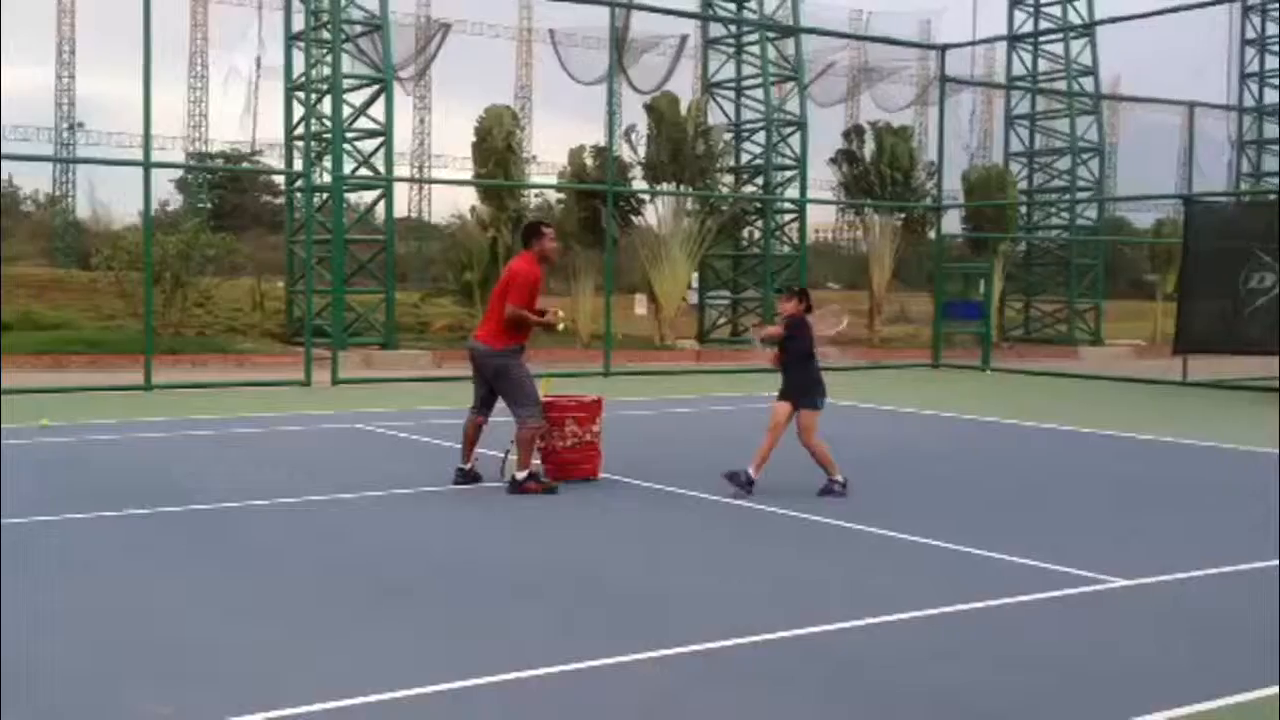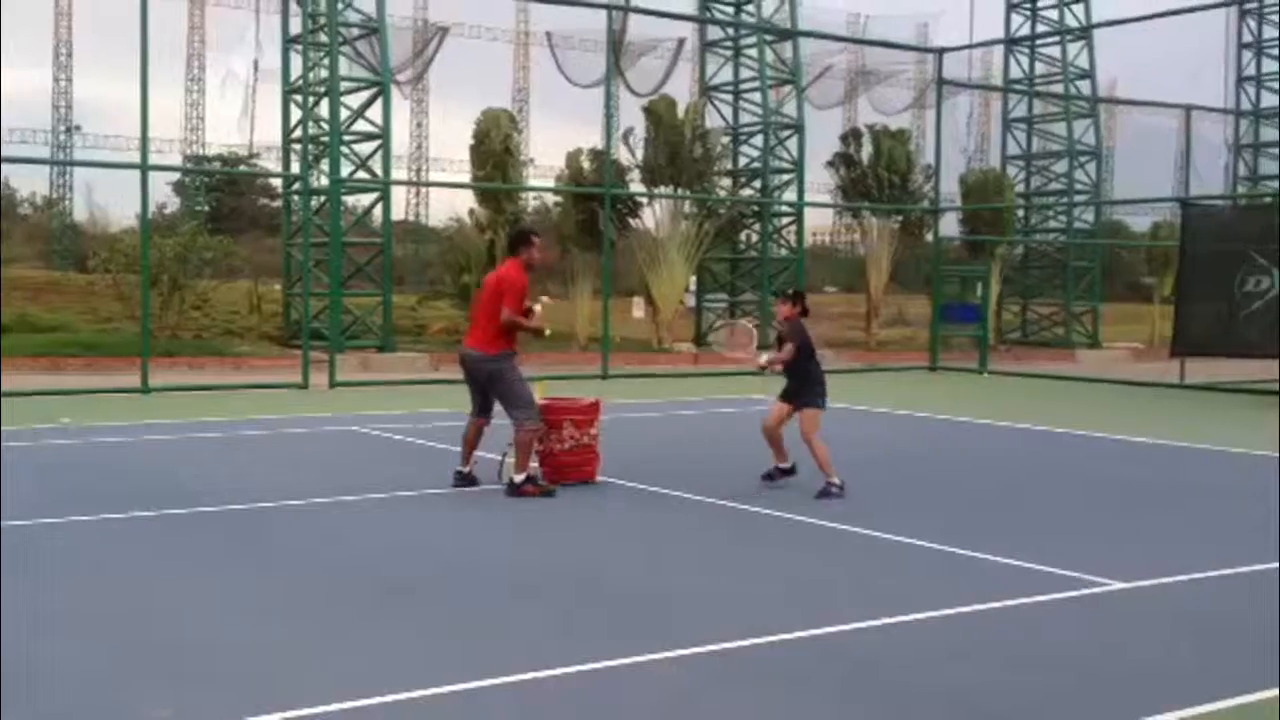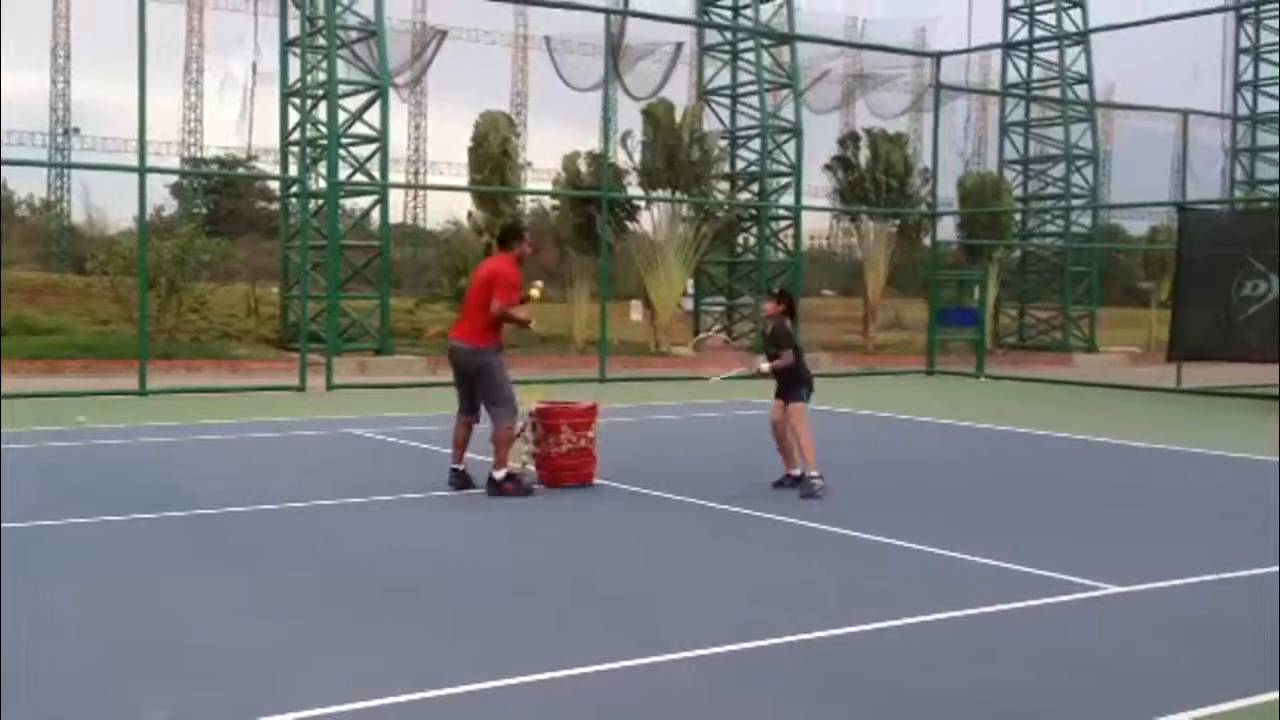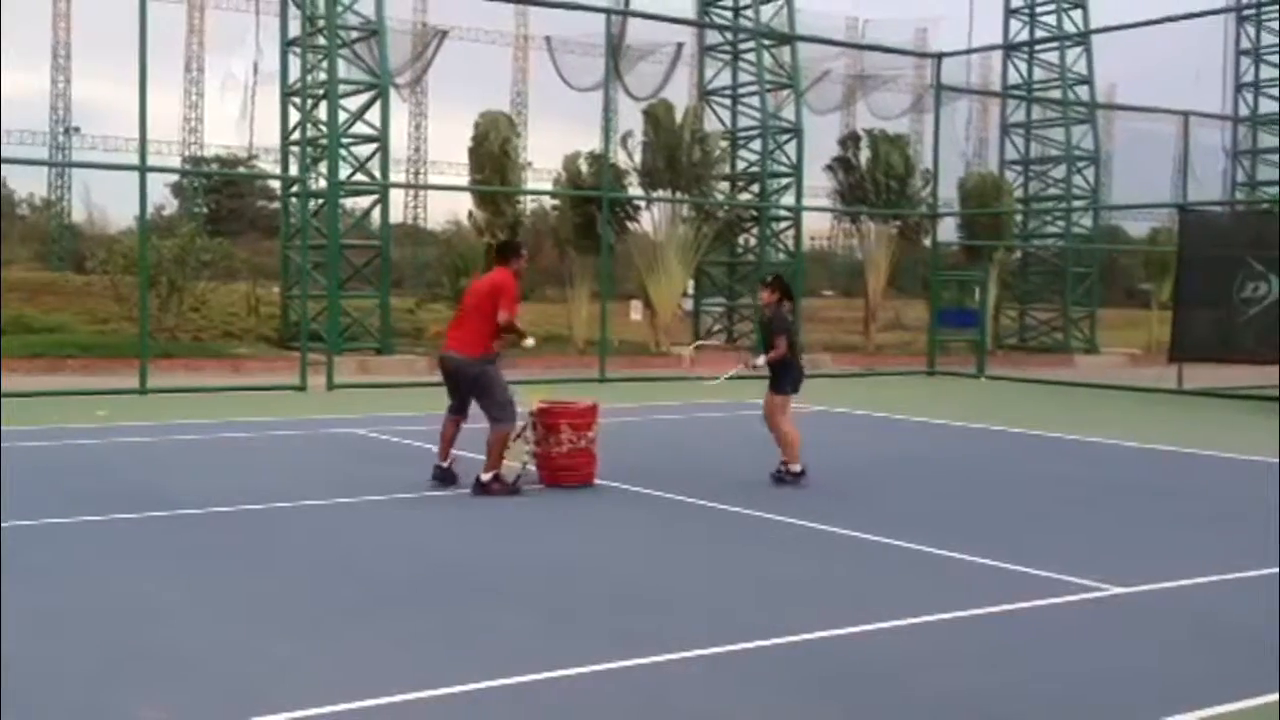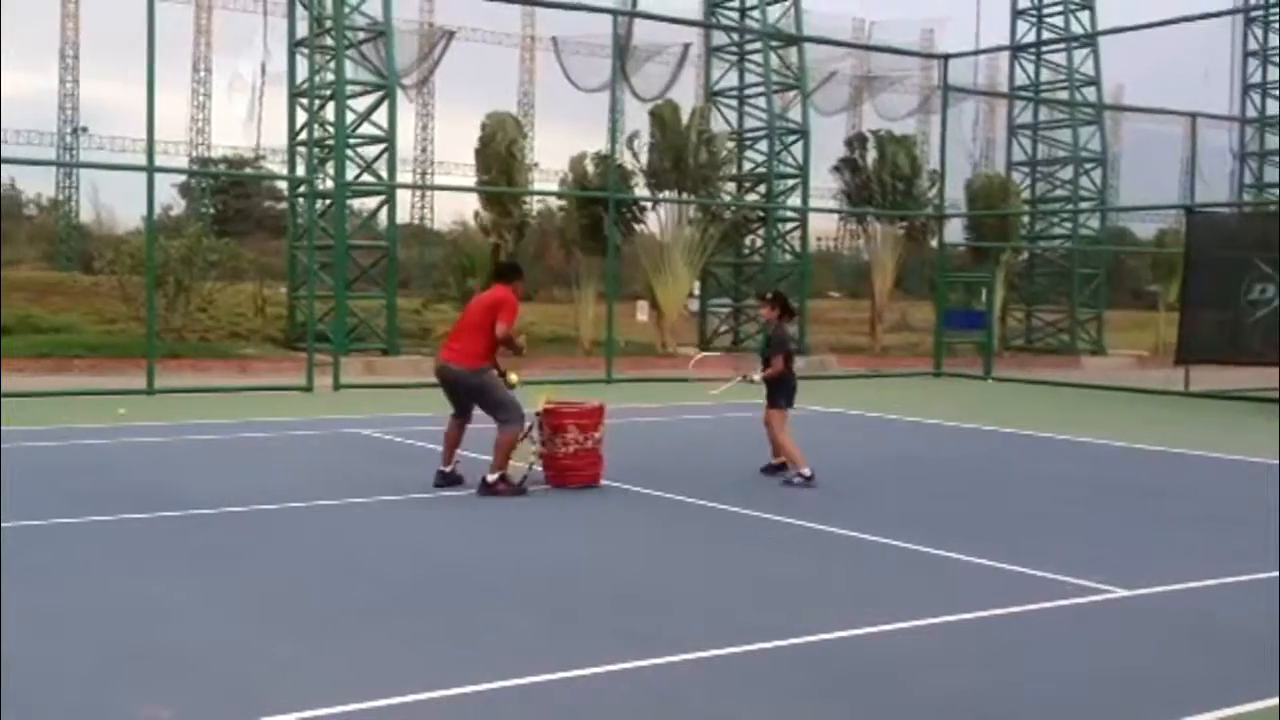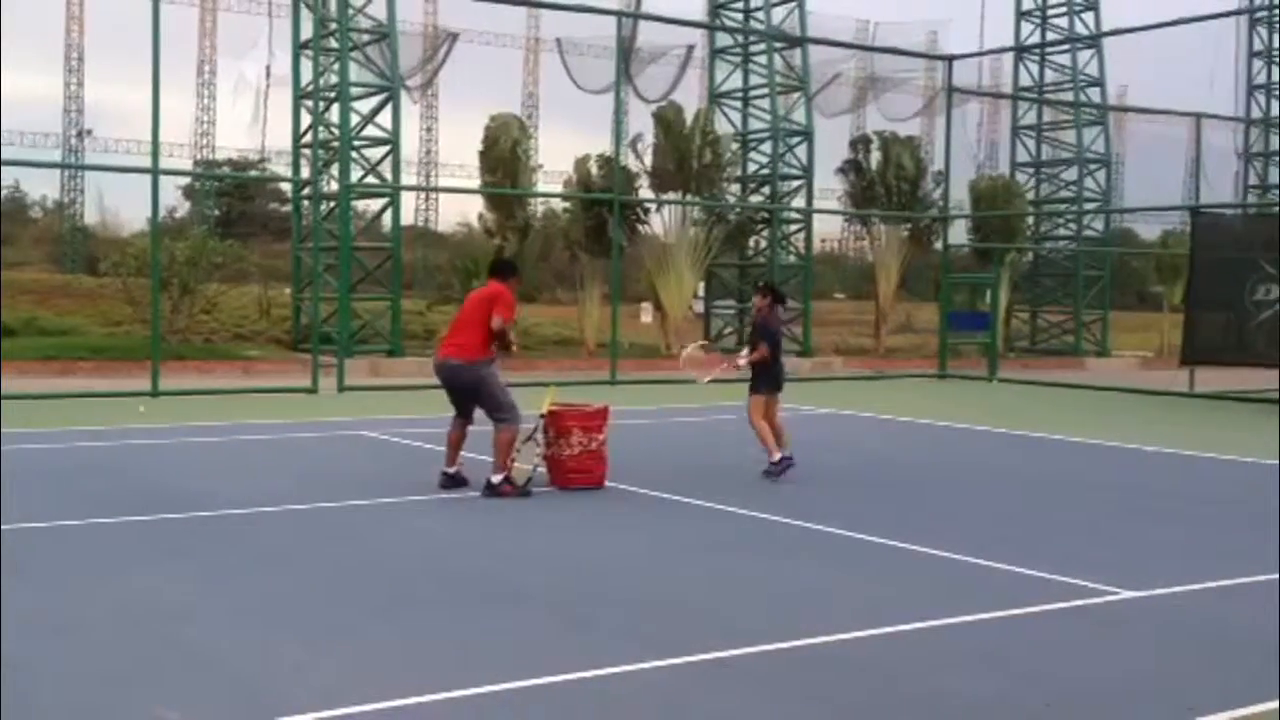
dt=0.2s
person 1, frame 1
left shoulder: (521, 265)
right shoulder: (526, 270)
right elbow: (512, 314)
left wrist: (541, 312)
right wrist: (543, 322)
left hip: (481, 344)
right hip: (501, 351)
left knee: (479, 410)
right knee: (530, 412)
left ankle: (465, 469)
right ankle: (522, 478)
person 1, frame 2
left shoulder: (498, 273)
right shoulder: (515, 276)
right elbow: (507, 319)
left wrist: (525, 310)
right wrist: (532, 327)
left hip: (471, 351)
right hip: (493, 356)
left knee: (479, 413)
right knee: (527, 415)
left ankle: (463, 471)
right ankle: (520, 480)
person 1, frame 3
left shoulder: (487, 265)
right shoulder: (508, 270)
right elbow: (497, 311)
left wrist: (519, 300)
right wrist: (519, 319)
left hip: (459, 344)
right hip: (481, 349)
left knee: (467, 411)
right knee: (504, 411)
left ankle: (458, 470)
right ankle: (500, 476)
person 1, frame 4
left shoulder: (481, 280)
right shoulder: (508, 282)
right elbow: (503, 321)
left wrist: (511, 335)
right wrist: (519, 331)
left hip: (449, 353)
right hip: (476, 359)
left knee: (456, 410)
right knee: (504, 416)
left ankle: (442, 465)
right ankle: (488, 479)
person 1, frame 5
left shoulder: (480, 298)
right shoulder: (508, 299)
right elbow: (502, 334)
left wrist: (499, 371)
right wrist: (517, 347)
left hip: (445, 364)
right hip: (471, 370)
left knee: (461, 415)
right knee: (513, 419)
left ankle: (445, 471)
right ankle: (494, 480)
person 1, frame 6
left shoulder: (476, 293)
right shoulder: (503, 294)
right elbow: (497, 327)
left wrist: (498, 342)
right wrist: (508, 342)
left hip: (443, 361)
right hip: (470, 363)
left knee: (462, 415)
right knee: (508, 418)
left ankle: (450, 472)
right ankle: (498, 480)
person 2, frame 1
left shoulder: (799, 323)
right shoulder: (787, 327)
left elbow: (767, 334)
right elbow: (780, 362)
left wrist: (763, 334)
right wrist: (772, 352)
left hip: (809, 388)
right hip: (789, 387)
left knee: (808, 439)
right knee: (774, 428)
left ankle: (837, 479)
right ankle: (748, 476)
person 2, frame 2
left shoulder: (795, 330)
right shoulder: (785, 332)
left elbow: (785, 356)
left wrist: (766, 360)
right wrist: (772, 363)
left hip: (812, 388)
right hip: (794, 387)
left knee: (809, 435)
right knee: (769, 425)
left ankle: (834, 482)
right ankle: (784, 465)
person 2, frame 3
left shoulder: (780, 329)
right shoulder: (769, 330)
left elbow: (789, 360)
left wrist: (768, 367)
right wrist: (766, 366)
left hip: (799, 383)
right hip: (785, 383)
left knee: (797, 428)
right knee: (777, 425)
left ankle: (814, 477)
right ankle: (794, 473)
person 2, frame 4
left shoulder: (777, 318)
right shoulder: (770, 316)
left elbow: (782, 350)
left wrist: (763, 360)
right wrist: (763, 358)
left hip: (788, 373)
right hip: (780, 373)
left knee: (780, 419)
right knee: (769, 414)
left ankle: (795, 468)
right ankle: (787, 462)
person 2, frame 5
left shoulder: (776, 335)
right shoulder: (775, 331)
left elbow: (778, 368)
left wrist: (759, 376)
right wrist: (761, 370)
left hip: (781, 387)
right hip: (779, 386)
left knee: (779, 431)
right knee: (770, 423)
left ankle: (804, 473)
right ankle: (778, 461)
person 2, frame 6
left shoulder: (763, 322)
right shoulder: (771, 318)
left elbow: (762, 353)
left wrist: (744, 361)
right wrist: (747, 351)
left hip: (765, 374)
right hip: (773, 372)
left knee: (755, 418)
right knee: (770, 417)
left ankle: (776, 458)
right ankle: (782, 456)
